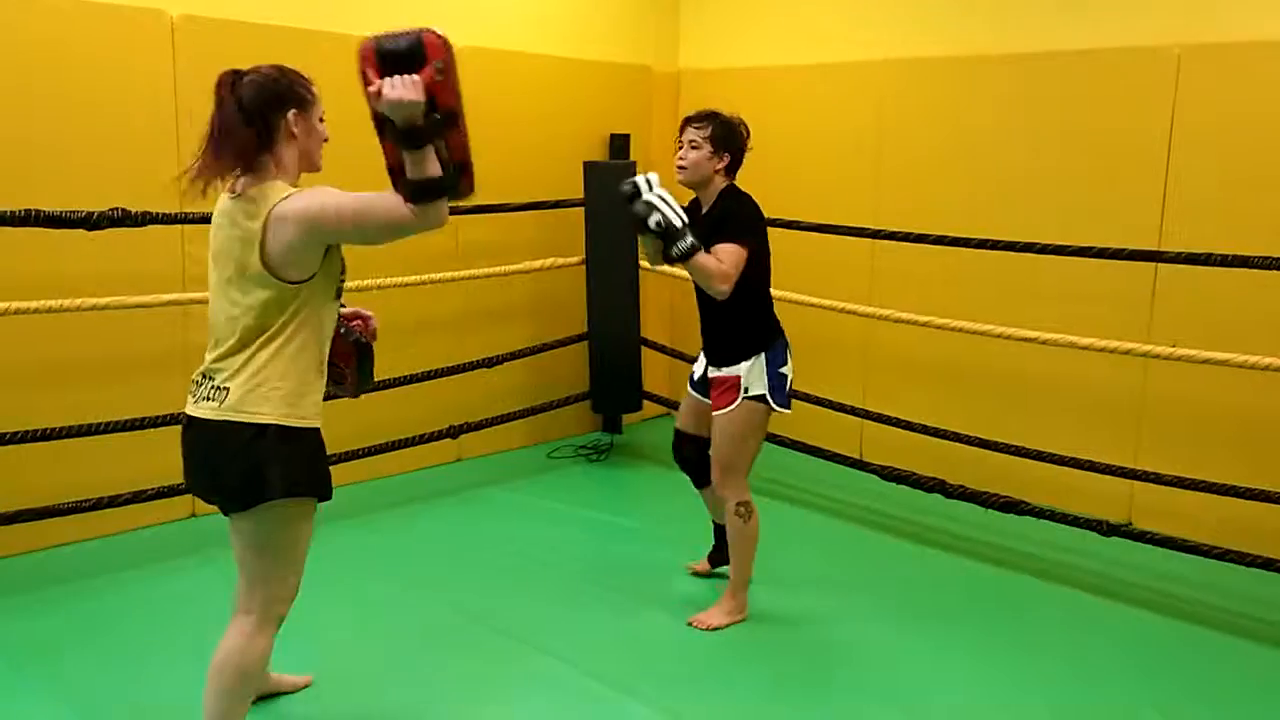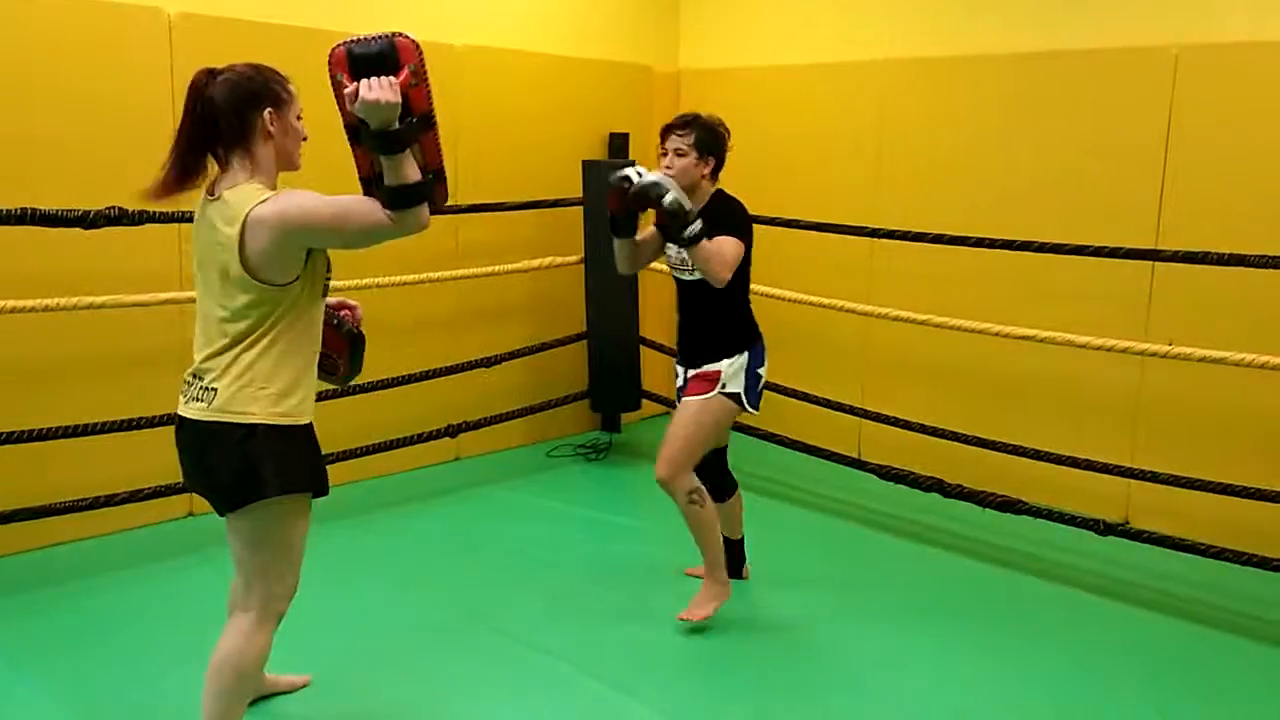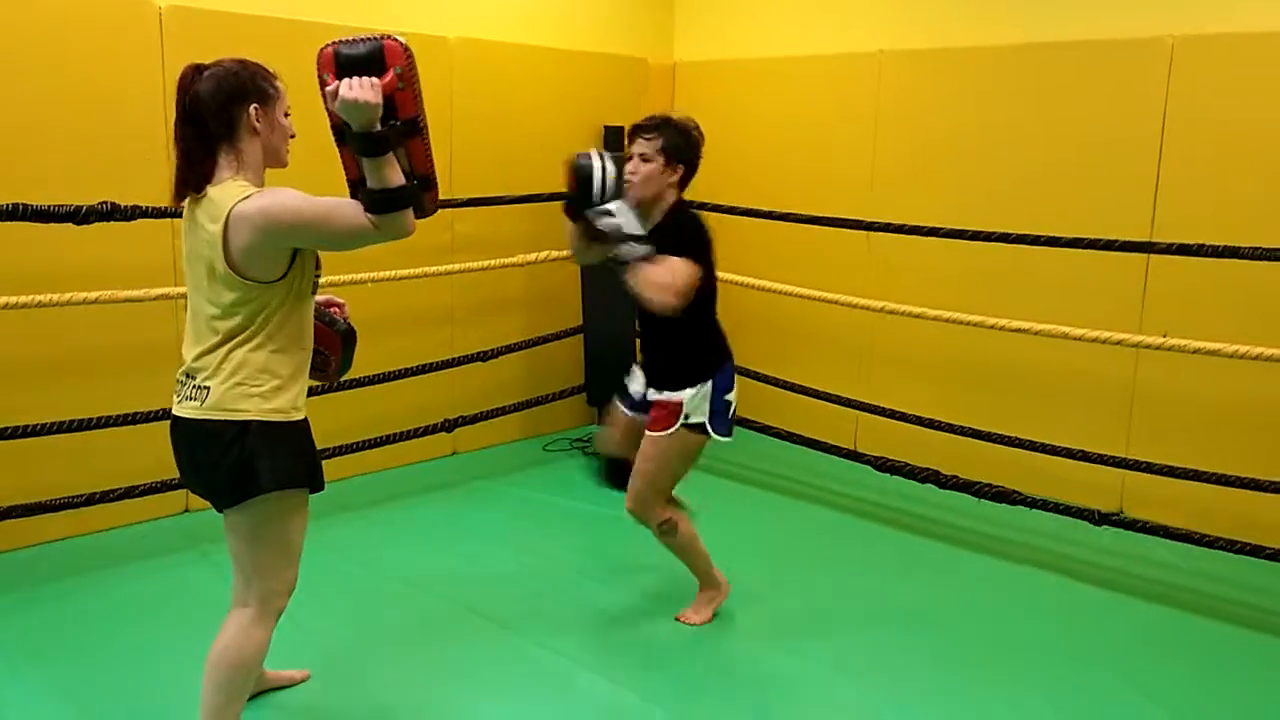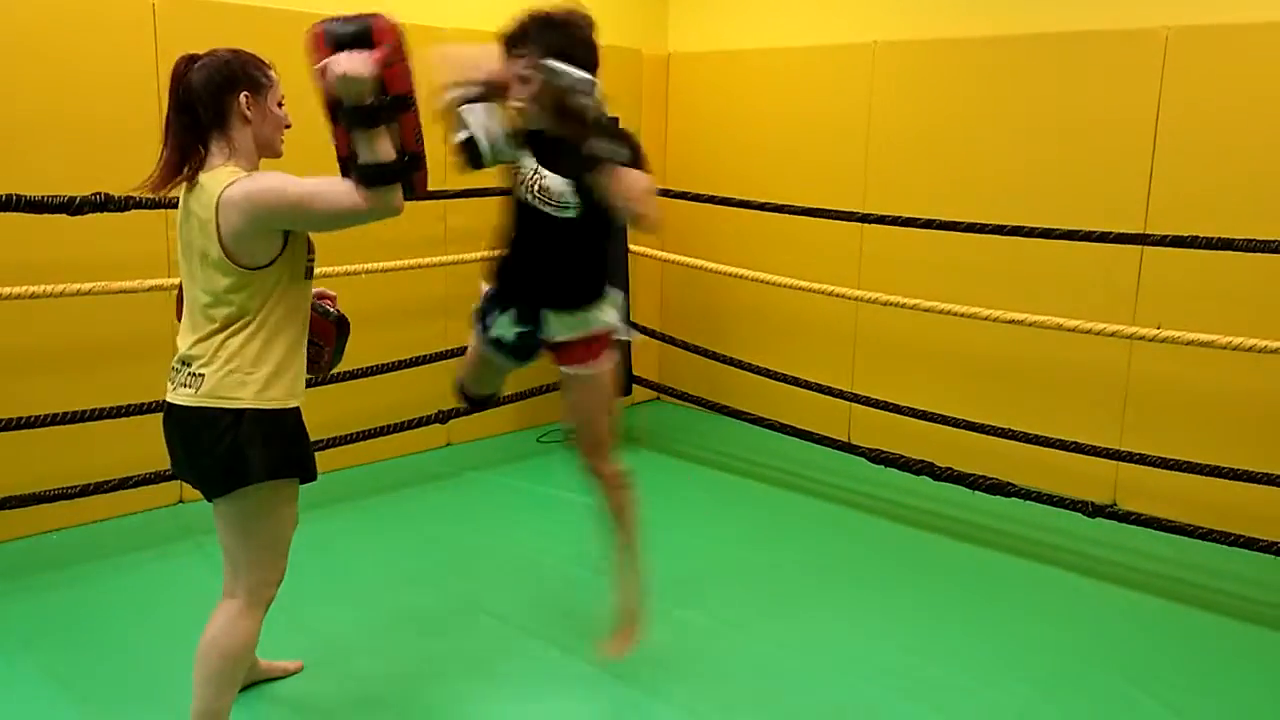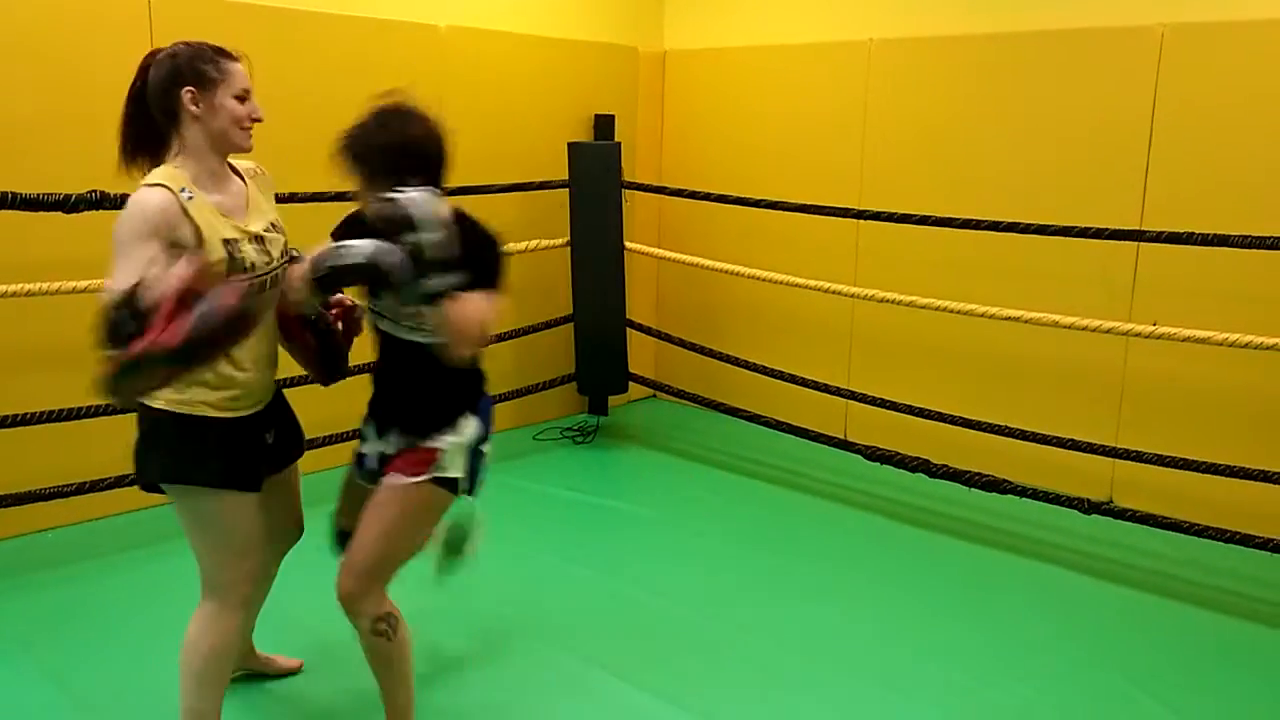
dt=0.3s
person 1, frame 1
left shoulder: (235, 202)
right shoulder: (306, 210)
right elbow: (429, 213)
left wrist: (328, 314)
right wrist: (411, 126)
left hip: (221, 418)
right hip: (263, 430)
left knee: (266, 571)
right knee: (267, 599)
person 1, frame 2
left shoulder: (217, 204)
right shoulder: (282, 214)
right elbow: (409, 217)
left wrist: (314, 308)
right wrist: (386, 129)
left hip: (215, 417)
right hip: (255, 429)
left knee: (260, 571)
right knee: (267, 597)
person 1, frame 3
left shoulder: (205, 201)
right shoulder: (268, 211)
right elbow: (395, 223)
left wrist: (302, 304)
right wrist: (367, 130)
left hip: (211, 414)
right hip: (249, 425)
left knee: (265, 568)
right knee: (263, 593)
person 1, frame 4
left shoulder: (203, 186)
right shoulder: (255, 195)
right elbow: (382, 201)
left wrist: (296, 294)
right wrist: (360, 104)
left hip: (209, 404)
right hip: (240, 413)
left knee: (260, 551)
right knee: (253, 582)
left ankle: (240, 661)
person 1, frame 5
left shoulder: (241, 179)
right shoulder: (155, 205)
right wrist: (149, 299)
left hip: (257, 406)
right hip: (196, 421)
left knee: (281, 532)
right knee: (228, 586)
left ankle: (237, 652)
person 2, frame 1
left shoulder: (739, 211)
right shoulder: (696, 210)
left elbow: (719, 281)
right elbow: (656, 256)
left wrist: (672, 228)
right wrist: (647, 217)
left hip: (752, 360)
right hip: (717, 355)
left knee: (725, 480)
right knee: (686, 448)
left ankle: (736, 599)
right ankle: (725, 549)
person 2, frame 2
left shoulder: (729, 213)
right shoulder: (676, 213)
left elbow: (720, 272)
right elbow: (628, 265)
left wrist: (679, 215)
right wrist: (624, 217)
left hip: (731, 360)
right hip: (694, 358)
left knee: (671, 471)
right knee: (708, 465)
left ankle: (717, 580)
right ankle: (734, 559)
person 2, frame 3
left shoulder: (688, 230)
right shoulder: (644, 220)
left elbow: (665, 298)
right elbow: (585, 255)
left wrist: (627, 241)
right wrist: (584, 215)
left hip: (695, 381)
right hip: (658, 365)
left knee: (642, 505)
right knee: (612, 462)
left ankle: (713, 586)
person 2, frame 4
left shoulder: (606, 142)
right shoulder: (521, 116)
left elbow: (641, 214)
right elbow: (466, 65)
left wrist: (589, 135)
right wrist: (468, 112)
left hip: (579, 310)
right hip: (517, 294)
left knee: (596, 460)
right knee: (473, 390)
left ankle: (629, 581)
person 2, frame 5
left shoulder: (473, 246)
right shoulder: (362, 226)
left elbow: (468, 344)
left wrist: (438, 263)
left hip: (445, 433)
right hip: (390, 416)
left knee: (357, 587)
right knee: (351, 536)
right ankle: (451, 519)
